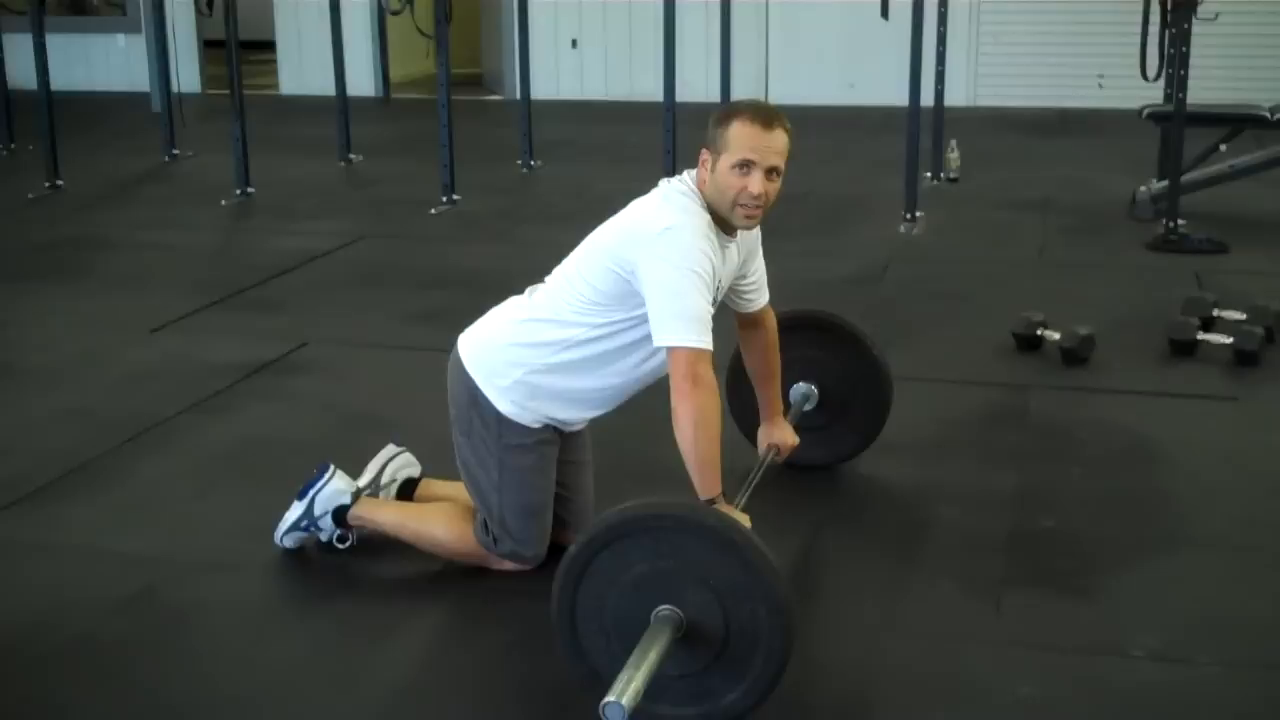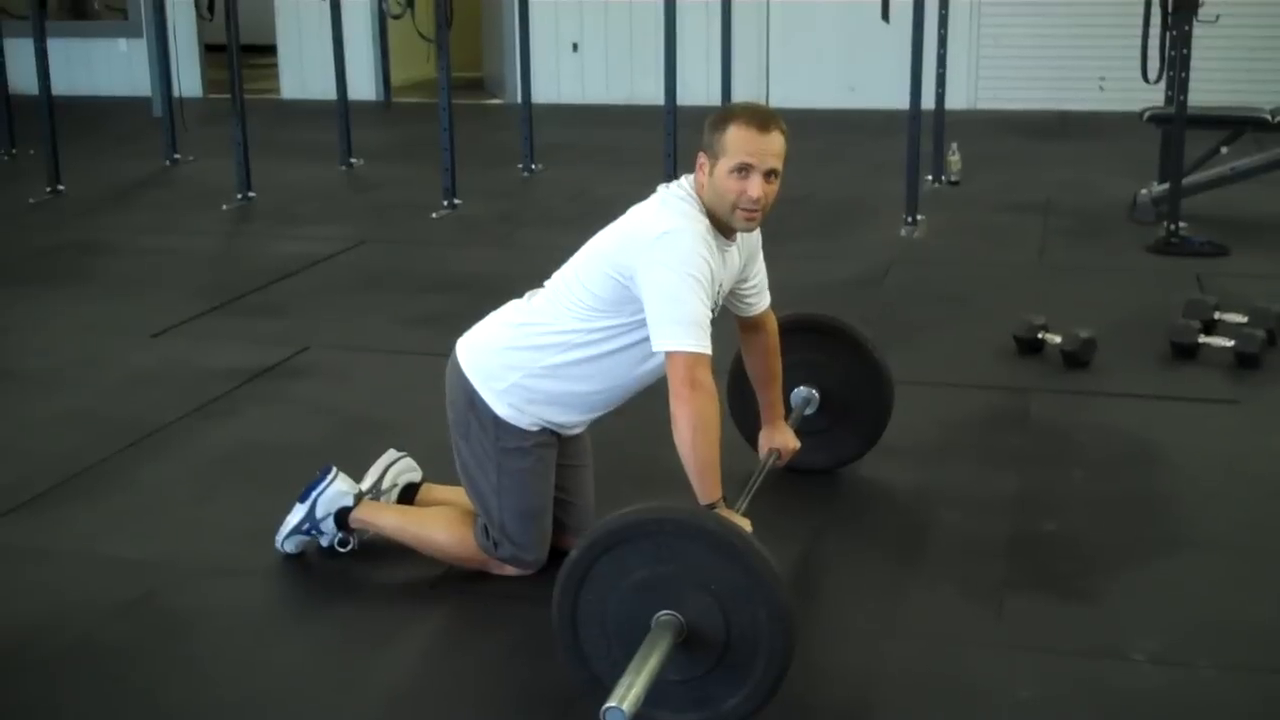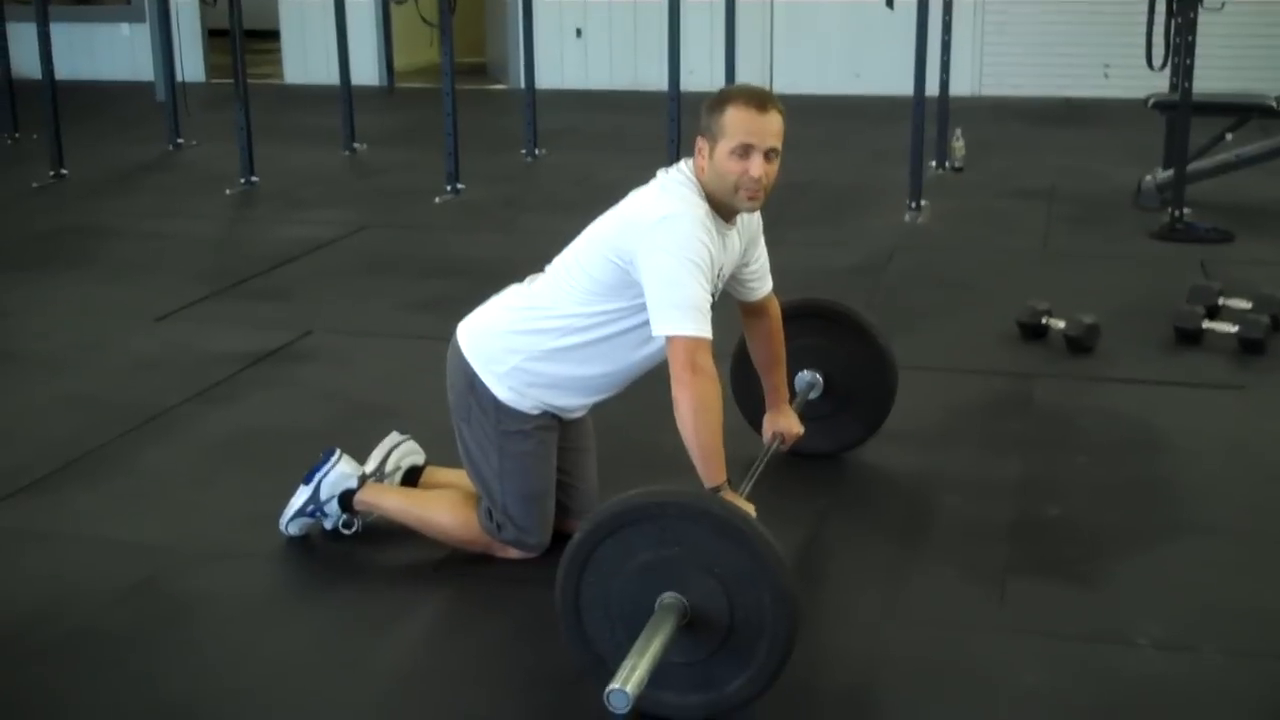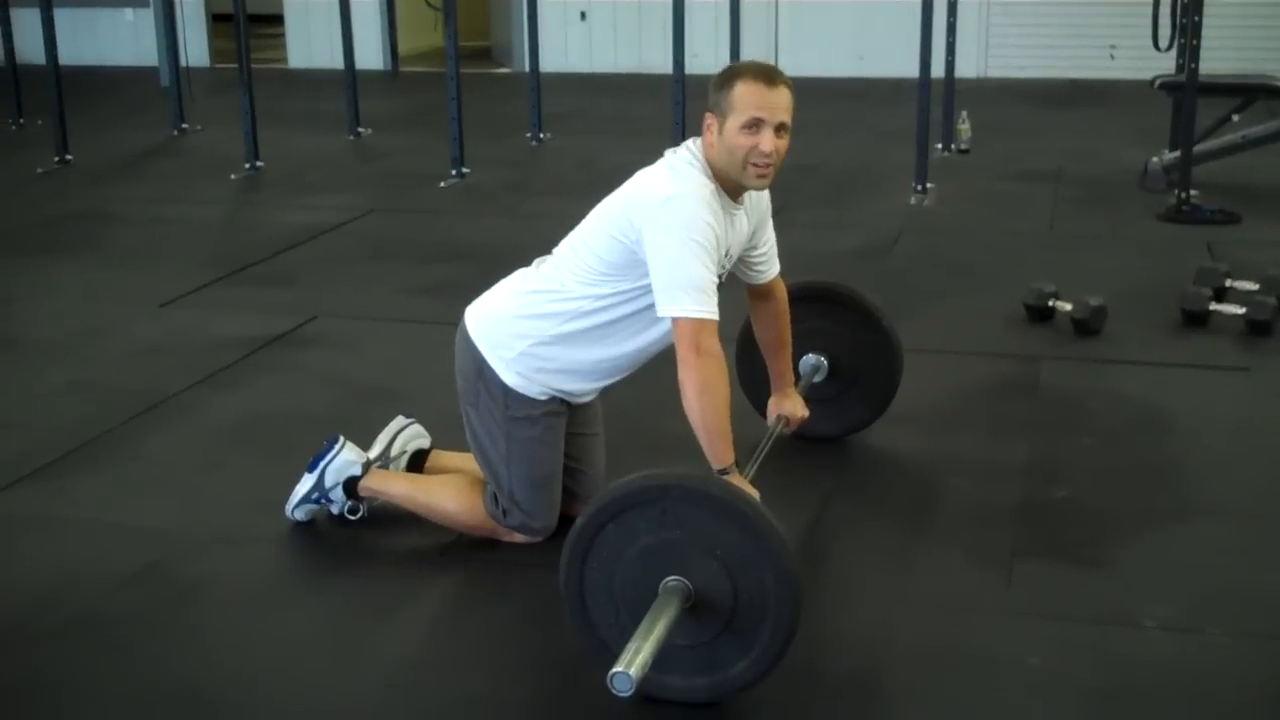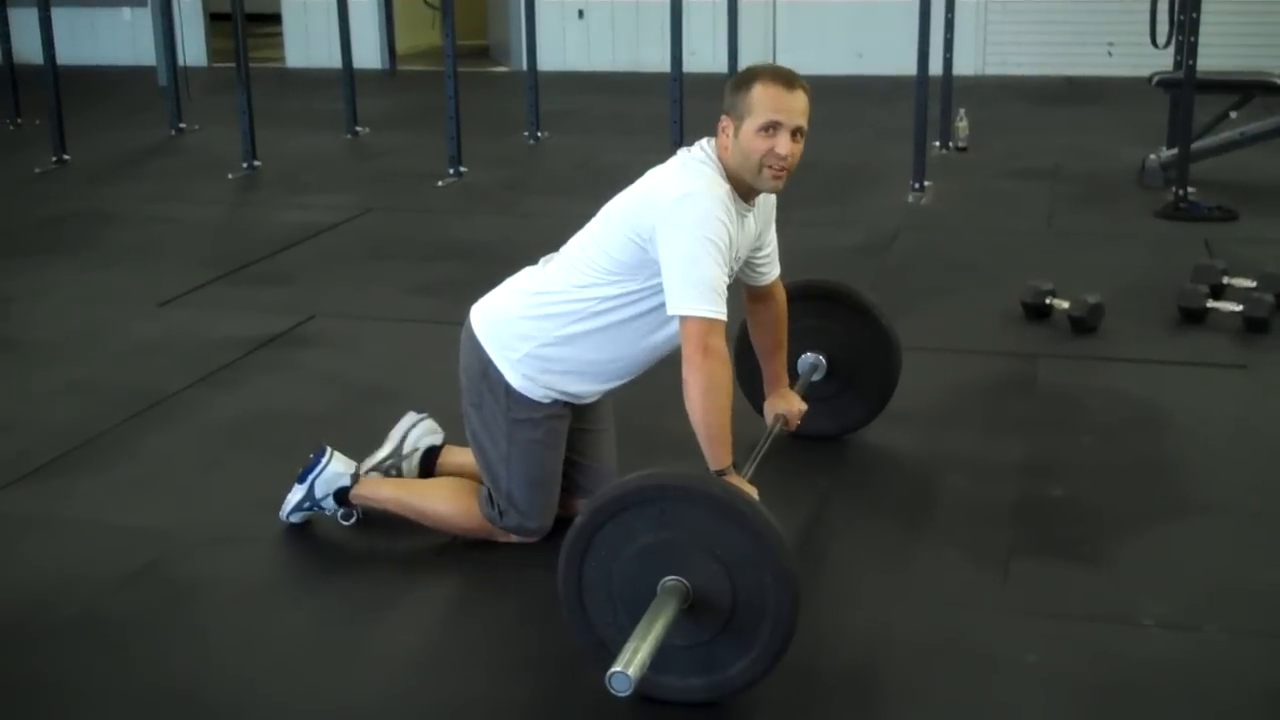
dt=0.3s
person 1, frame 1
left shoulder: (736, 219)
right shoulder: (678, 235)
left elbow: (755, 318)
right elbow: (692, 382)
left wrist: (773, 418)
right wrist: (714, 506)
left hip: (545, 386)
right hip: (504, 386)
left knee: (567, 531)
right knee: (514, 550)
left ankle: (402, 486)
right ankle: (344, 505)
person 1, frame 2
left shoulder: (737, 223)
right shoulder: (676, 239)
left elbow: (757, 322)
right elbow: (690, 387)
left wrist: (774, 420)
right wrist: (714, 510)
left hip: (543, 389)
right hip: (502, 389)
left knee: (567, 534)
right knee: (515, 555)
left ankle: (405, 492)
right ankle: (347, 508)
person 1, frame 3
left shoulder: (739, 211)
right shoulder: (676, 225)
left elbow: (760, 306)
right elbow: (691, 370)
left wrist: (779, 406)
right wrist: (721, 494)
left hip: (546, 371)
right hip: (503, 374)
left knee: (571, 518)
right knee: (519, 539)
left ankle: (405, 474)
right ankle: (351, 490)
person 1, frame 4
left shoulder: (748, 190)
right shoulder: (682, 203)
left elbow: (766, 289)
right elbow: (697, 351)
left wrist: (784, 389)
right wrist: (727, 476)
left hip: (555, 358)
right hip: (512, 358)
left knee: (577, 503)
right knee: (525, 523)
left ankle: (412, 459)
right ankle: (356, 476)
person 1, frame 5
left shoulder: (754, 189)
right shoulder: (698, 203)
left elbow: (764, 290)
right elbow: (704, 351)
left wrist: (778, 387)
right wrist: (724, 477)
left hip: (564, 356)
right hip: (519, 359)
left knee: (588, 499)
right knee: (519, 523)
left ankle: (426, 456)
right ankle: (345, 485)
